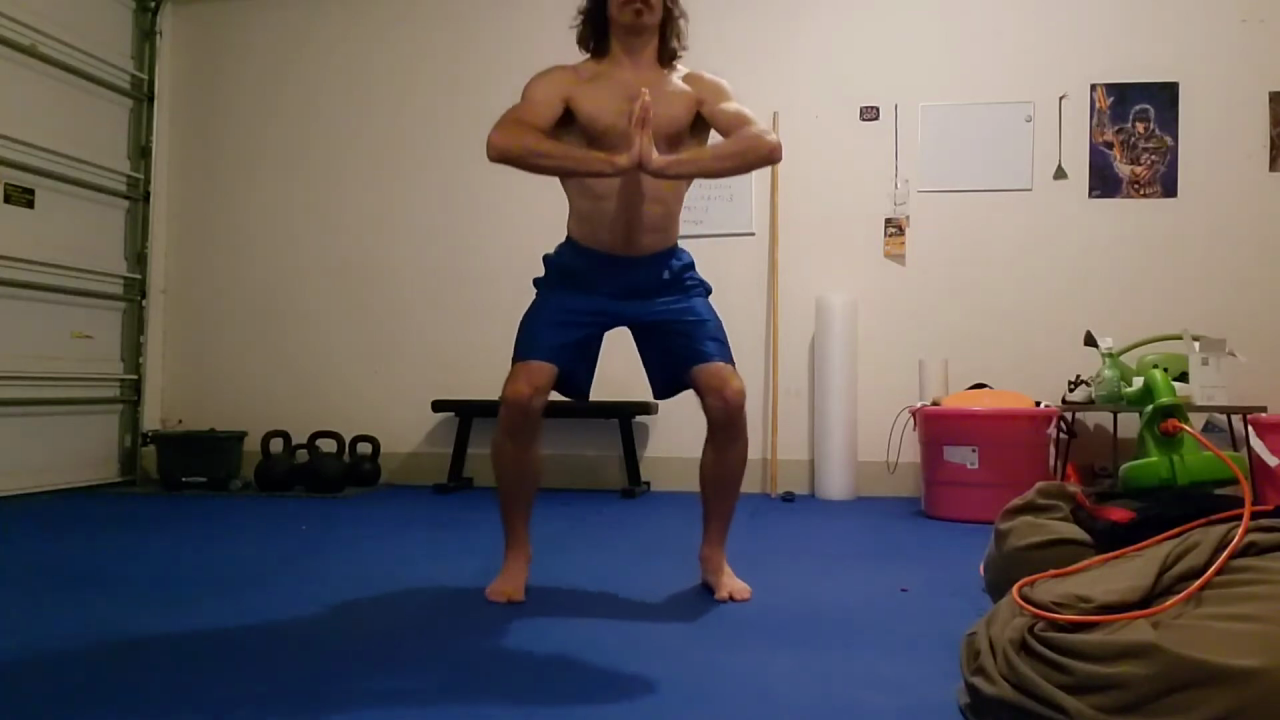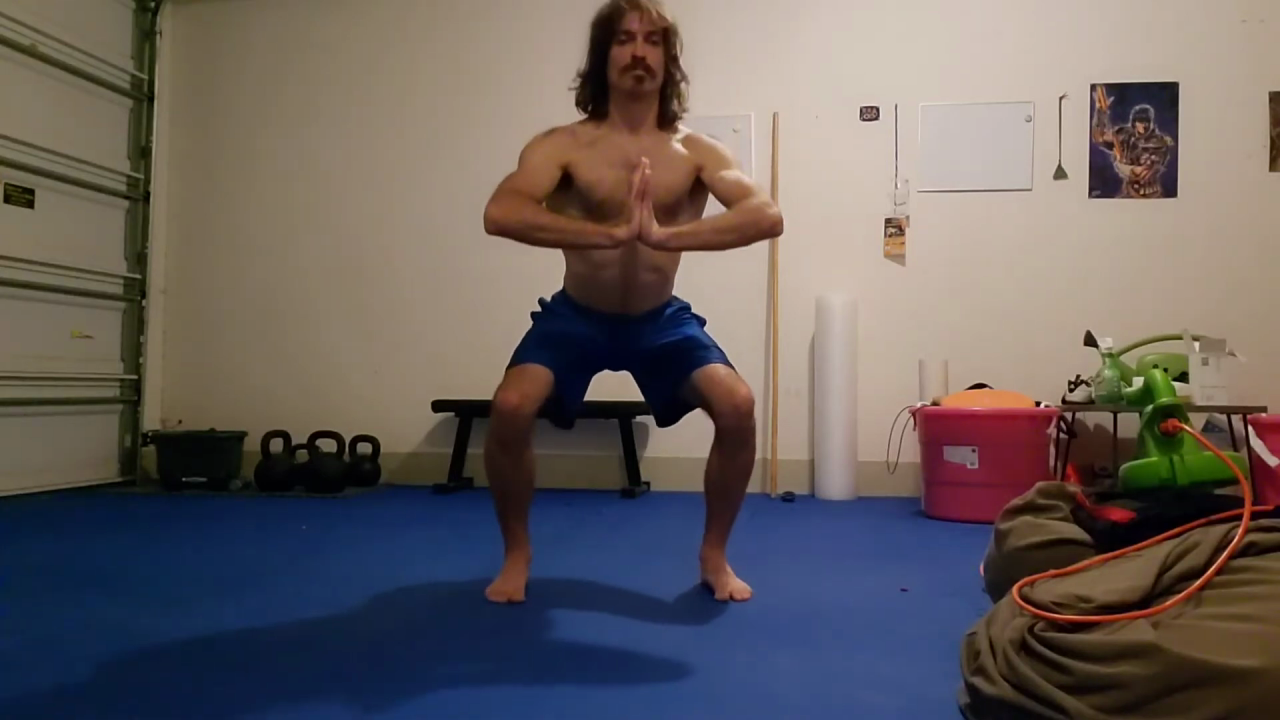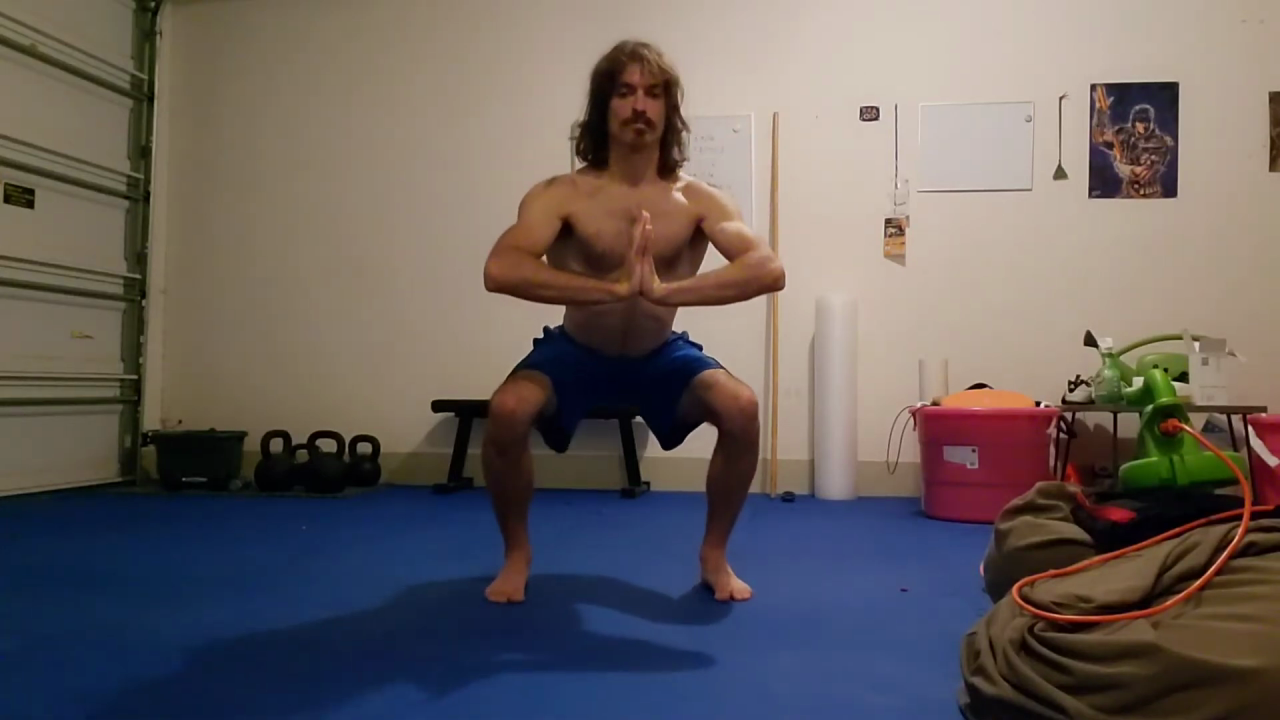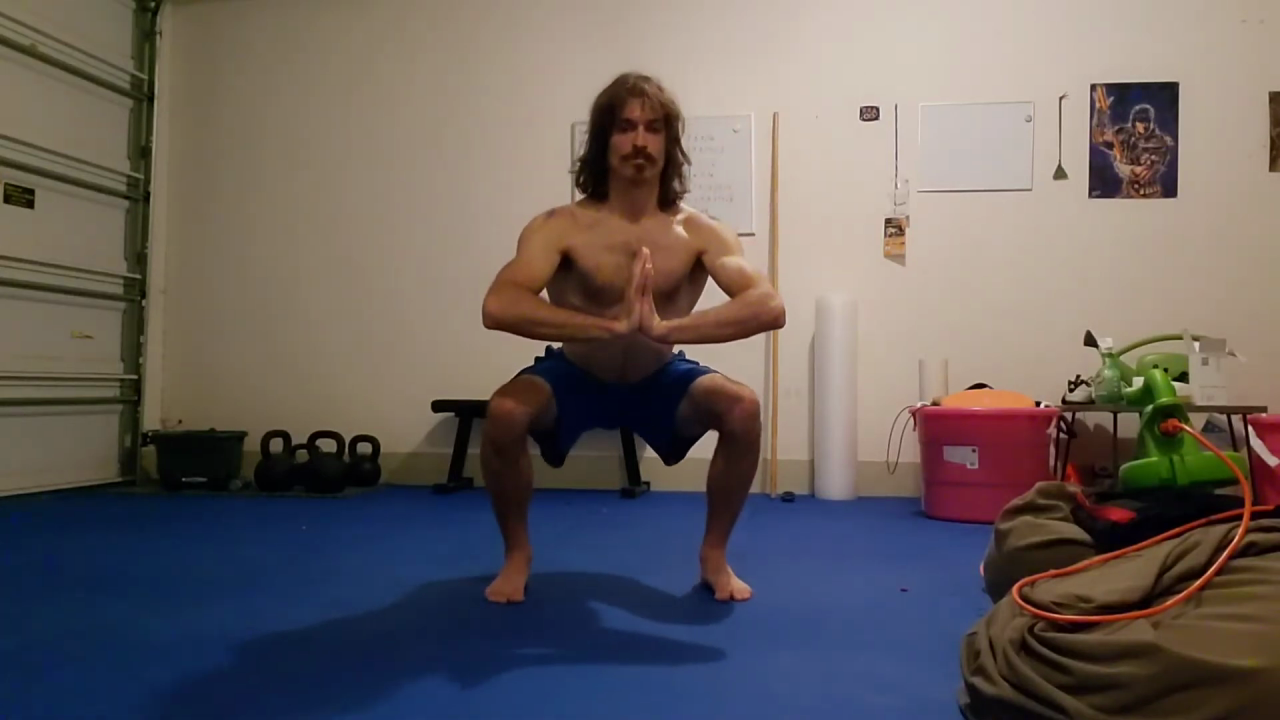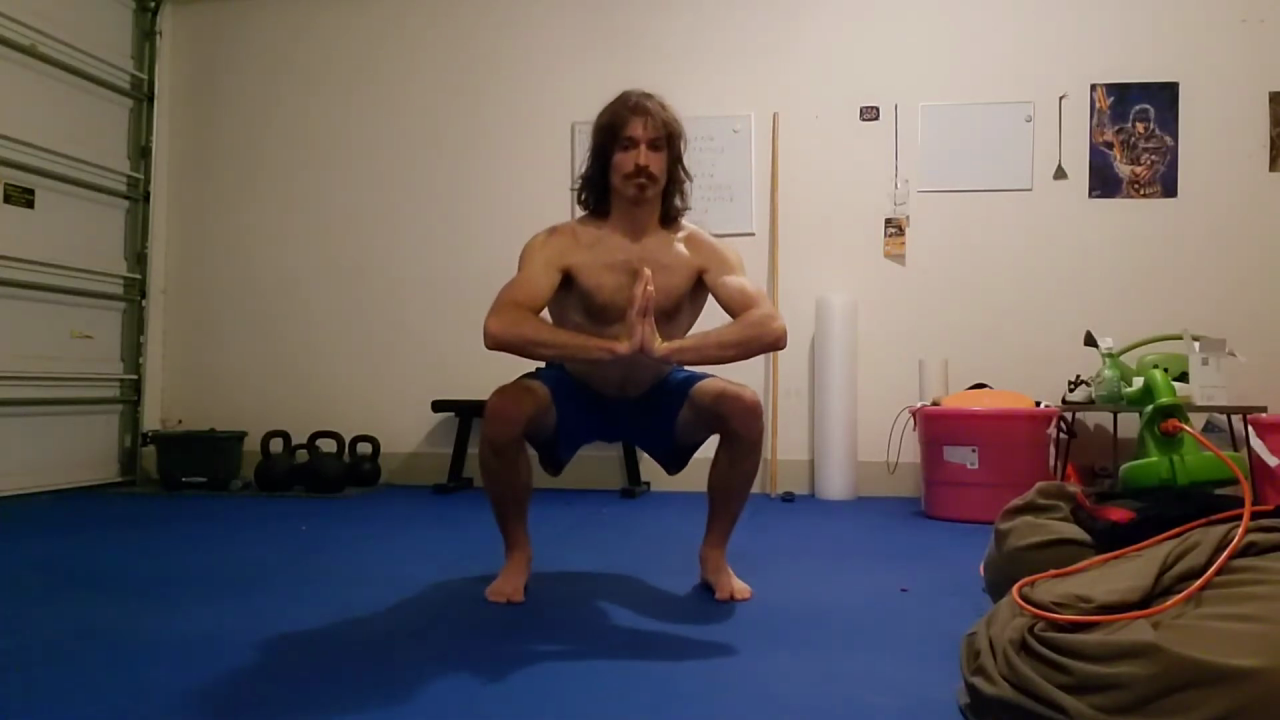
dt=0.7s
person 1, frame 1
left shoulder: (698, 88)
right shoulder: (564, 83)
left elbow: (766, 144)
right elbow: (502, 141)
left wrist: (666, 163)
right wrist: (615, 162)
left hip: (665, 276)
right hip: (580, 272)
left knee: (727, 398)
right knee: (521, 398)
left ankle: (714, 555)
right ankle: (517, 554)
person 1, frame 2
left shoulder: (697, 151)
right shoulder: (561, 145)
left elbow: (767, 216)
right elbow: (500, 214)
left wrist: (665, 236)
right wrist: (614, 232)
left hip: (661, 320)
right hip: (576, 317)
left knee: (736, 406)
right knee: (510, 408)
left ankle: (715, 555)
right ankle: (517, 554)
person 1, frame 3
left shoulder: (699, 201)
right shoulder: (560, 195)
left elbow: (770, 270)
right elbow: (500, 271)
left wrist: (665, 291)
right wrist: (614, 288)
left hip: (660, 355)
right hip: (574, 352)
left knee: (740, 408)
right knee: (507, 411)
left ankle: (714, 554)
right ankle: (517, 552)
person 1, frame 4
left shoulder: (699, 232)
right shoulder: (559, 227)
left elbow: (769, 307)
right elbow: (498, 307)
left wrist: (665, 328)
right wrist: (613, 326)
left hip: (659, 380)
right hip: (575, 377)
left knee: (742, 409)
right knee: (505, 412)
left ankle: (713, 554)
right ankle: (517, 553)
person 1, frame 5
left shoulder: (701, 250)
right shoulder: (561, 245)
left elbow: (771, 328)
right elbow: (499, 328)
left wrist: (665, 347)
right wrist: (615, 345)
left hip: (659, 393)
right hip: (574, 391)
left knee: (743, 409)
right knee: (503, 412)
left ankle: (714, 554)
right ankle: (517, 553)
